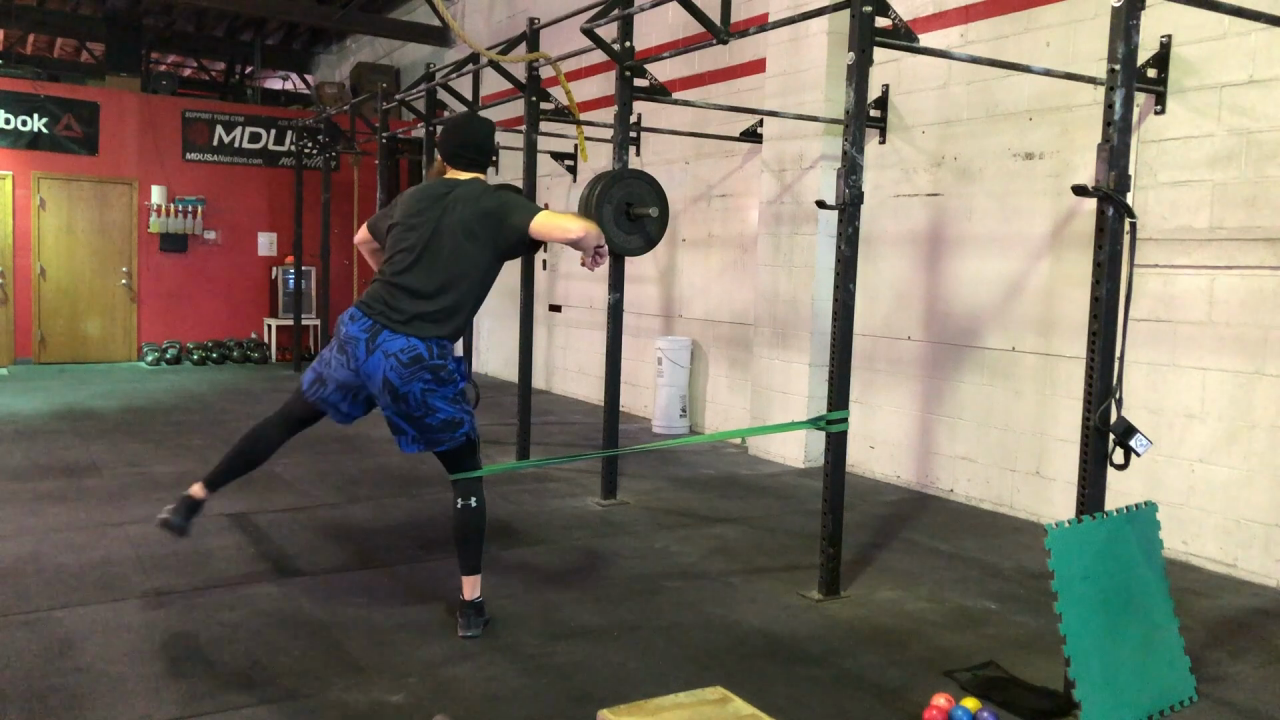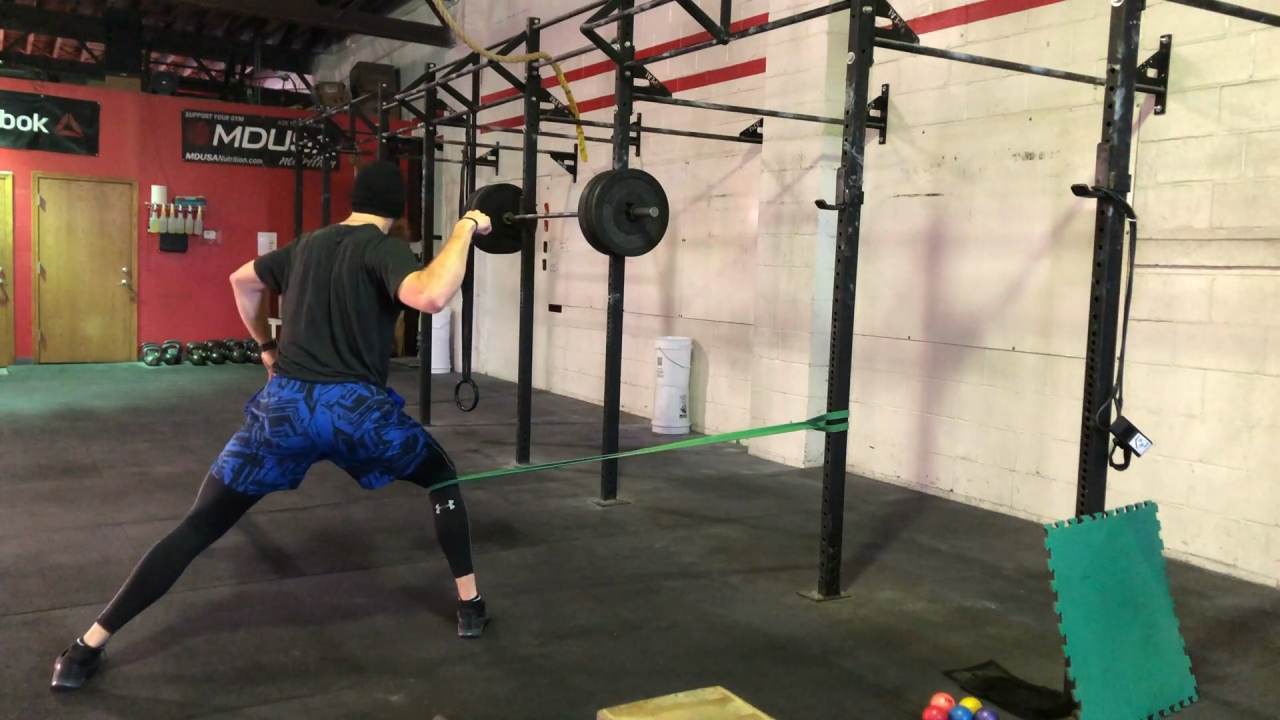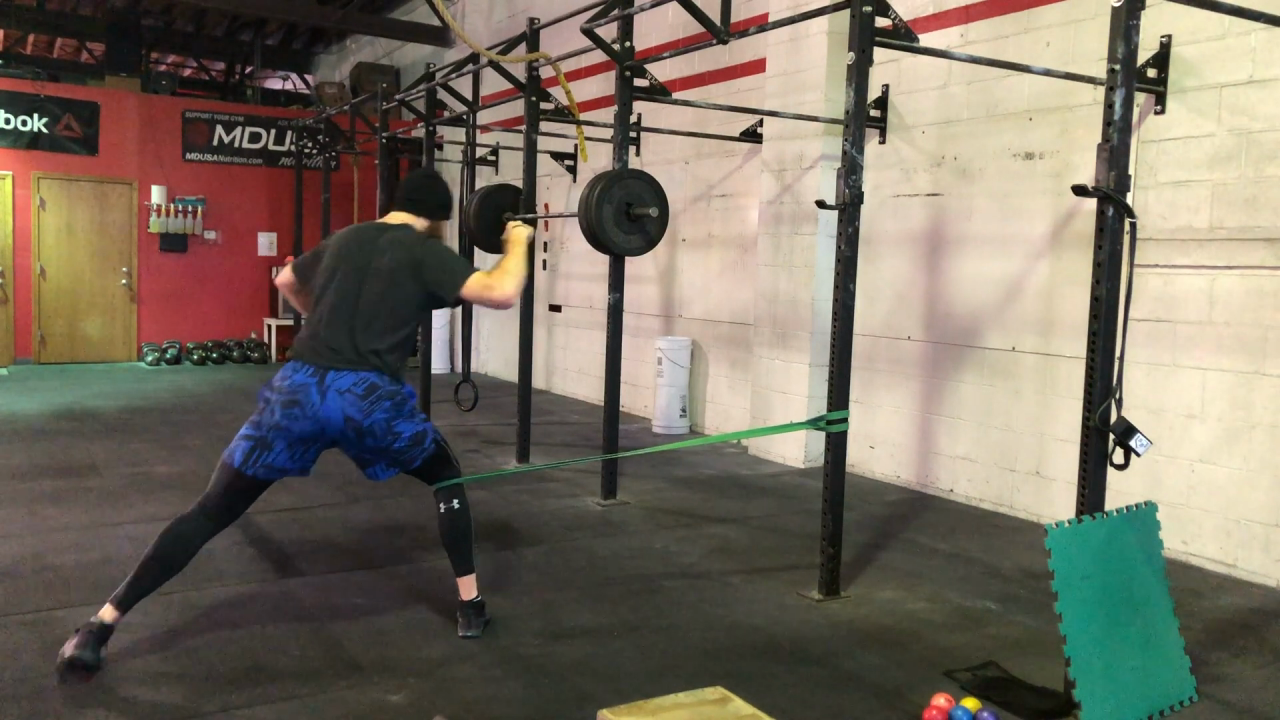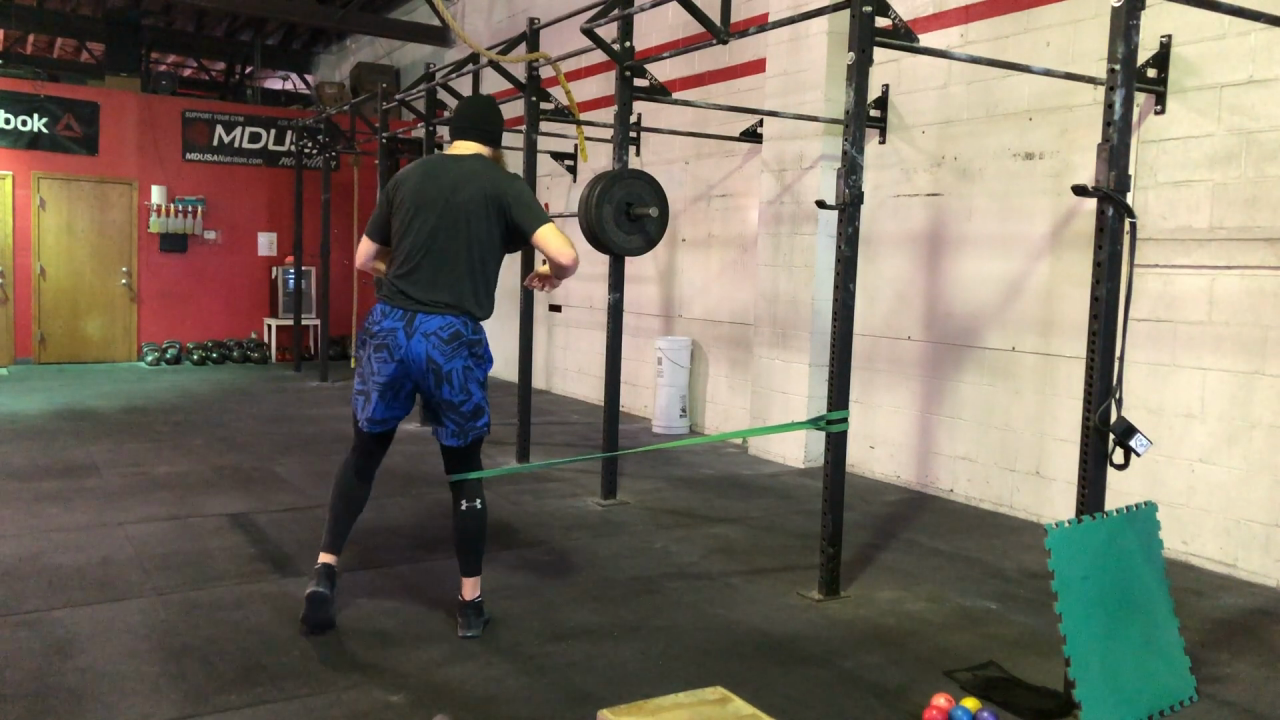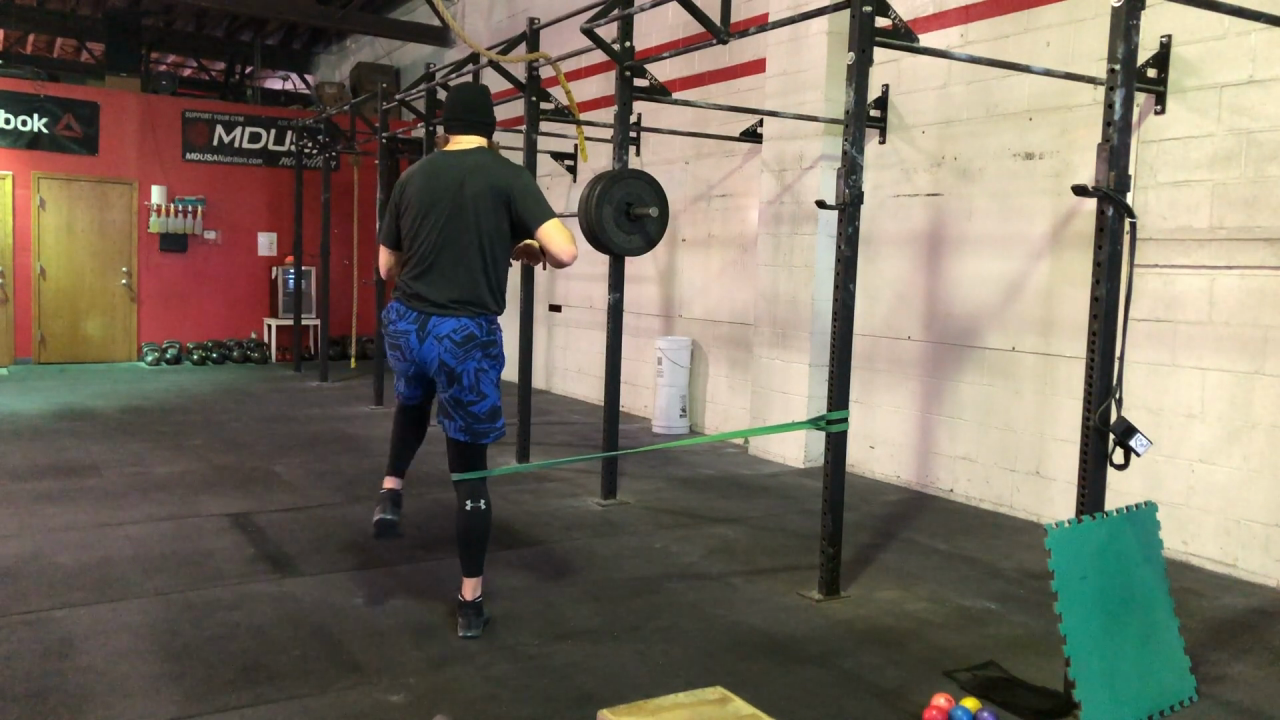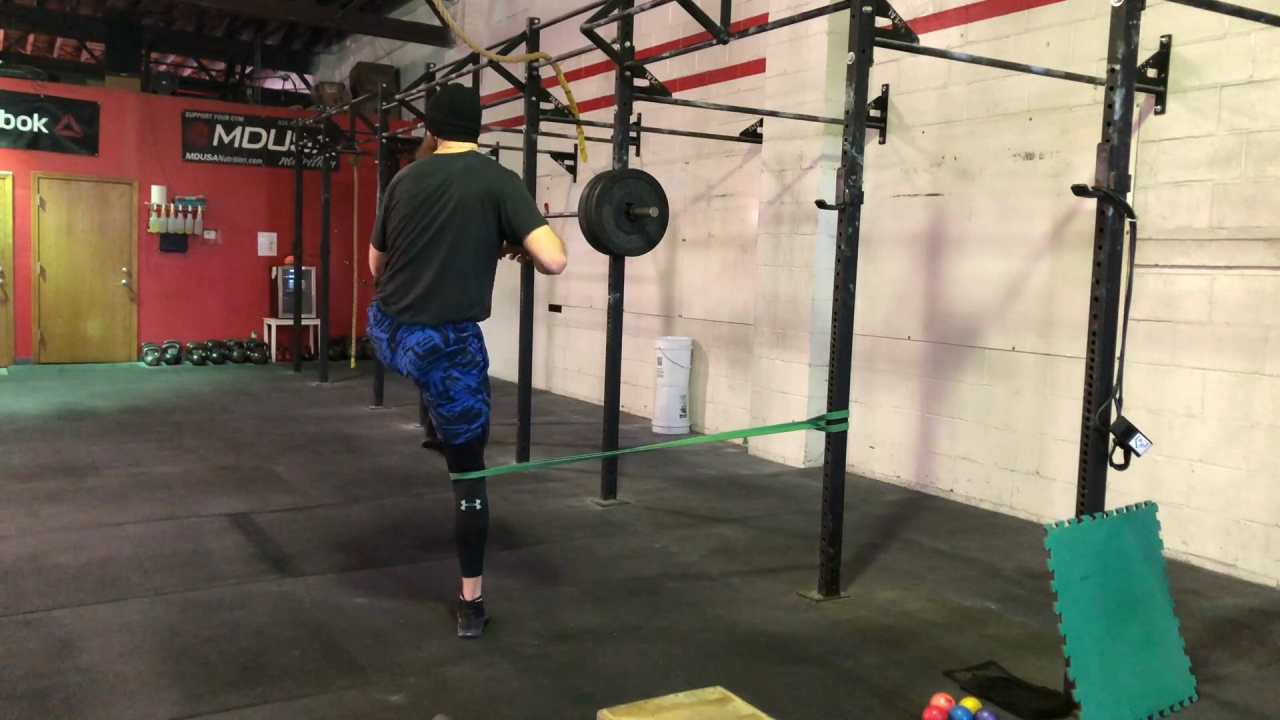
dt=0.7s
person 1, frame 1
left shoulder: (414, 198)
right shoulder: (496, 204)
left elbow: (364, 243)
right elbow: (573, 229)
right wrist: (595, 244)
left hip: (360, 334)
right hip: (418, 360)
left knee: (290, 417)
right knee: (465, 473)
left ankle: (193, 499)
right ankle: (471, 607)
person 1, frame 2
left shoulder: (307, 245)
right shoulder: (383, 249)
left elbow: (242, 280)
right elbow: (430, 295)
left wrist: (267, 347)
right wrist: (462, 231)
left hip: (283, 405)
right hip: (355, 411)
left knee: (198, 528)
right knee: (442, 477)
left ankle: (86, 648)
right ankle: (471, 607)
person 1, frame 3
left shoulder: (344, 239)
right shoulder: (425, 253)
left elbow: (286, 281)
right elbow: (502, 293)
right wrist: (518, 244)
left hip: (298, 387)
right hip: (367, 396)
left knee: (211, 511)
right knee: (446, 477)
left ankle: (99, 627)
right ankle: (471, 606)
person 1, frame 4
left shoulder: (407, 177)
right shoulder: (503, 184)
left elbow: (364, 260)
right elbow: (564, 255)
right wrist: (551, 278)
left hip: (388, 327)
right hip: (452, 338)
left knee: (364, 454)
right knee: (464, 471)
left ankle: (323, 575)
right ankle: (470, 605)
person 1, frame 5
left shoulder: (413, 176)
right shoulder: (507, 177)
left elbow: (387, 267)
right elbow: (565, 252)
right wrist: (529, 251)
left hip: (405, 324)
right hip: (467, 336)
left knee: (412, 401)
right knee: (470, 469)
left ankle: (390, 496)
right ankle: (471, 603)
person 1, frame 6
left shoulder: (404, 179)
right shoulder: (499, 182)
right elbow: (554, 260)
right wrist: (517, 248)
left hip: (385, 330)
right hip: (443, 346)
right knee: (468, 472)
left ankle: (440, 424)
right ankle: (471, 604)
